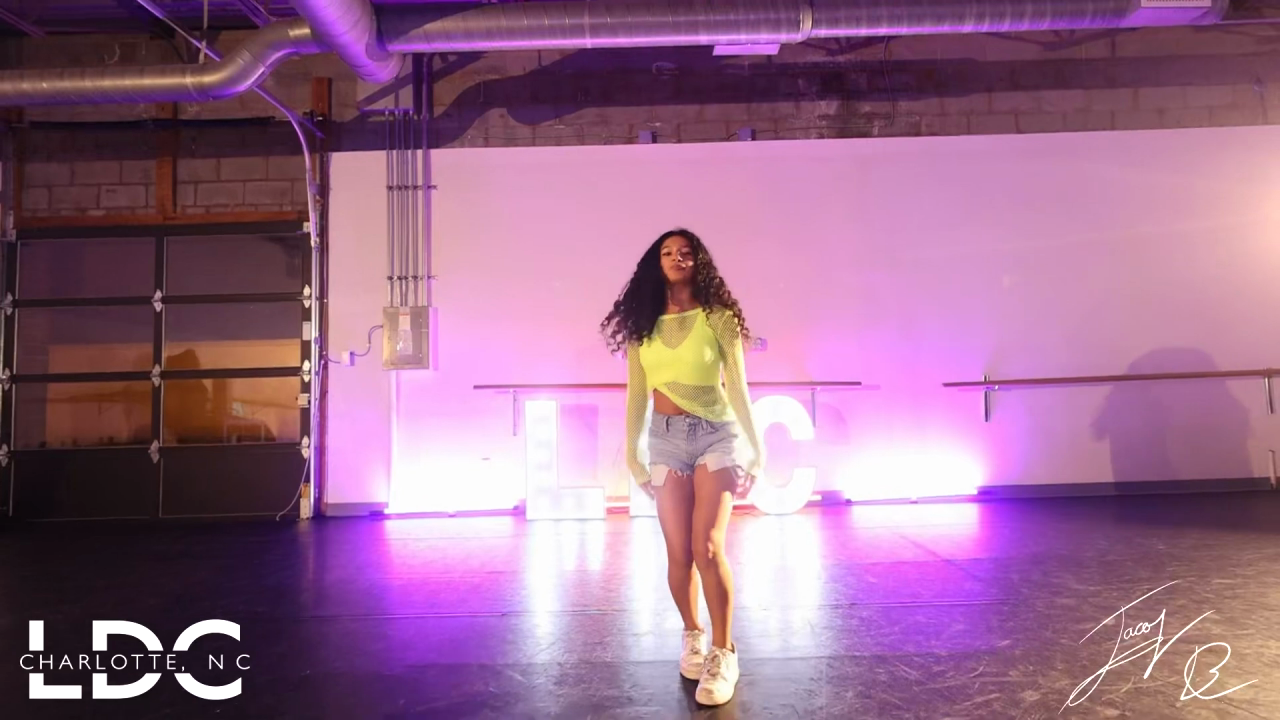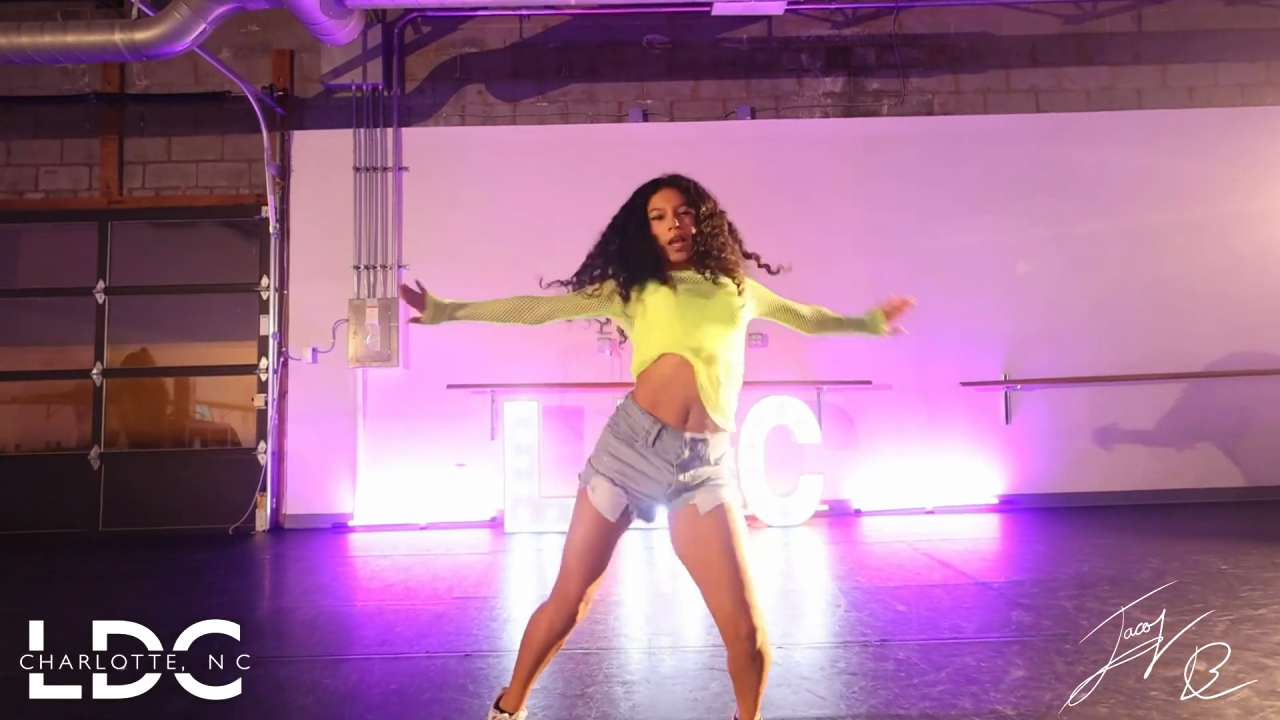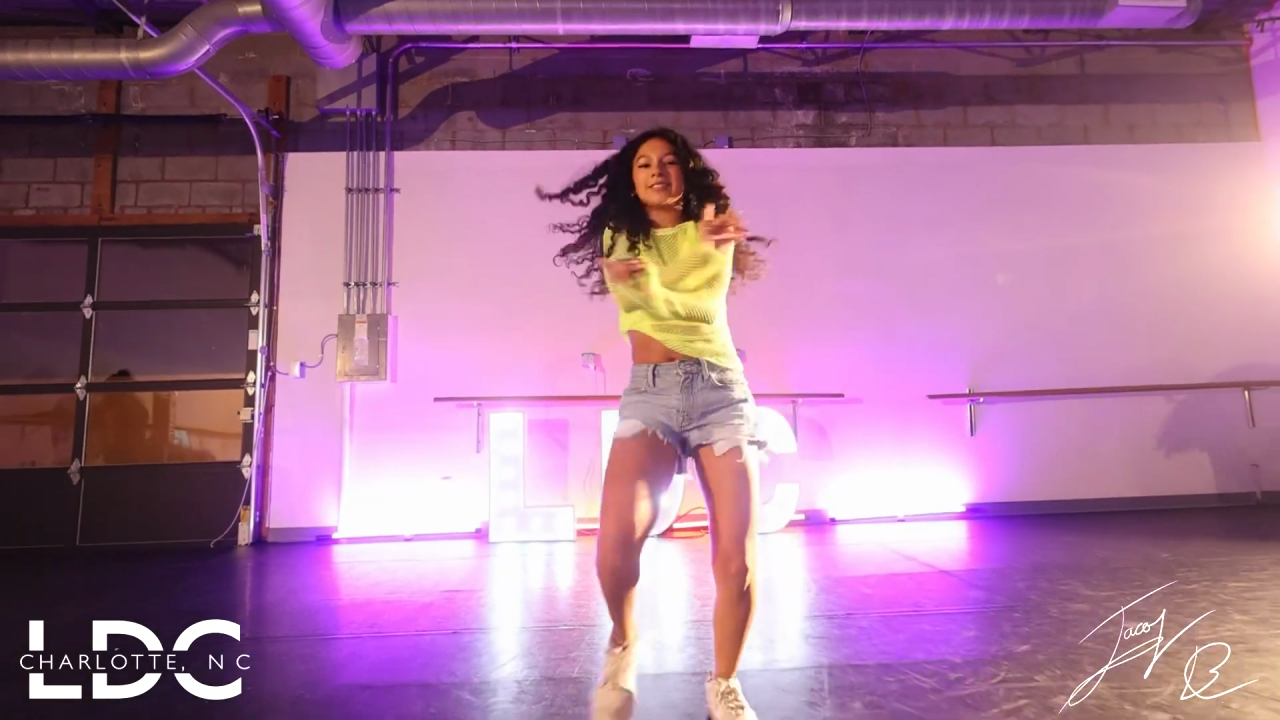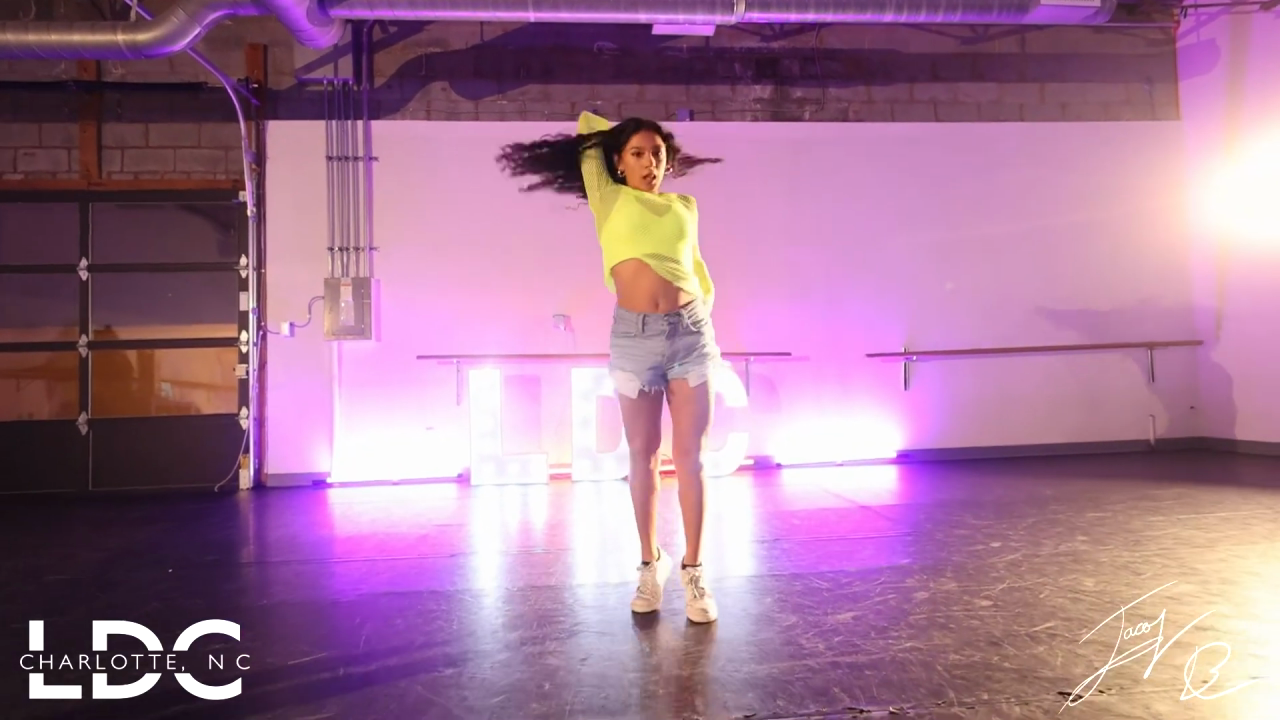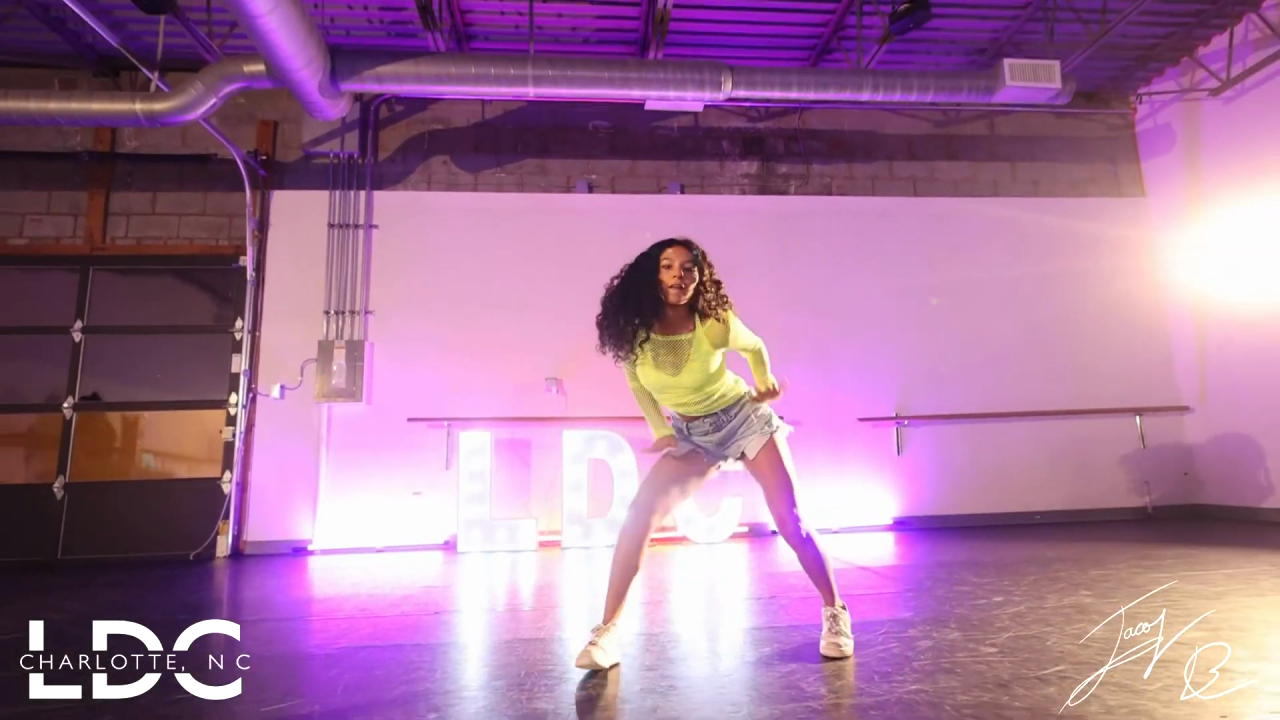
dt=1s
person 1, frame 1
left shoulder: (719, 318)
right shoulder: (644, 325)
left elbow: (737, 389)
right elbow: (637, 394)
left wrist: (756, 453)
right wrist: (632, 458)
left hip: (715, 436)
right hip: (666, 439)
left knee: (707, 546)
right knee: (679, 553)
left ankle: (723, 652)
right ankle: (693, 635)
person 1, frame 2
left shoulder: (736, 283)
right shoulder: (632, 286)
left elbow: (804, 317)
right elbow: (540, 308)
left wrist: (869, 322)
left hip: (701, 465)
right hip: (631, 446)
right knee: (568, 602)
person 1, frame 3
left shoulder: (713, 231)
right shoulder: (621, 237)
left elbow: (682, 295)
right elbow: (634, 293)
left wrist: (642, 276)
left hip: (720, 395)
right hip: (650, 398)
left knee: (735, 560)
right knee: (617, 544)
right ankle: (623, 644)
person 1, frame 4
left shoulder: (686, 206)
right shoulder: (610, 198)
left wrist: (706, 301)
right wrist: (614, 134)
left hip: (691, 333)
right hip: (634, 338)
left knee: (689, 460)
right knee: (644, 461)
left ankle: (692, 573)
right ankle: (650, 564)
person 1, frame 5
left shoulder: (715, 324)
right shoulder: (635, 328)
left elbow: (755, 347)
right elbow: (636, 386)
left wrist: (764, 384)
right wrist: (661, 427)
left hip: (744, 420)
right hip: (687, 435)
left knee: (790, 523)
right knee: (637, 521)
left ankle: (834, 612)
right ankle: (607, 630)
